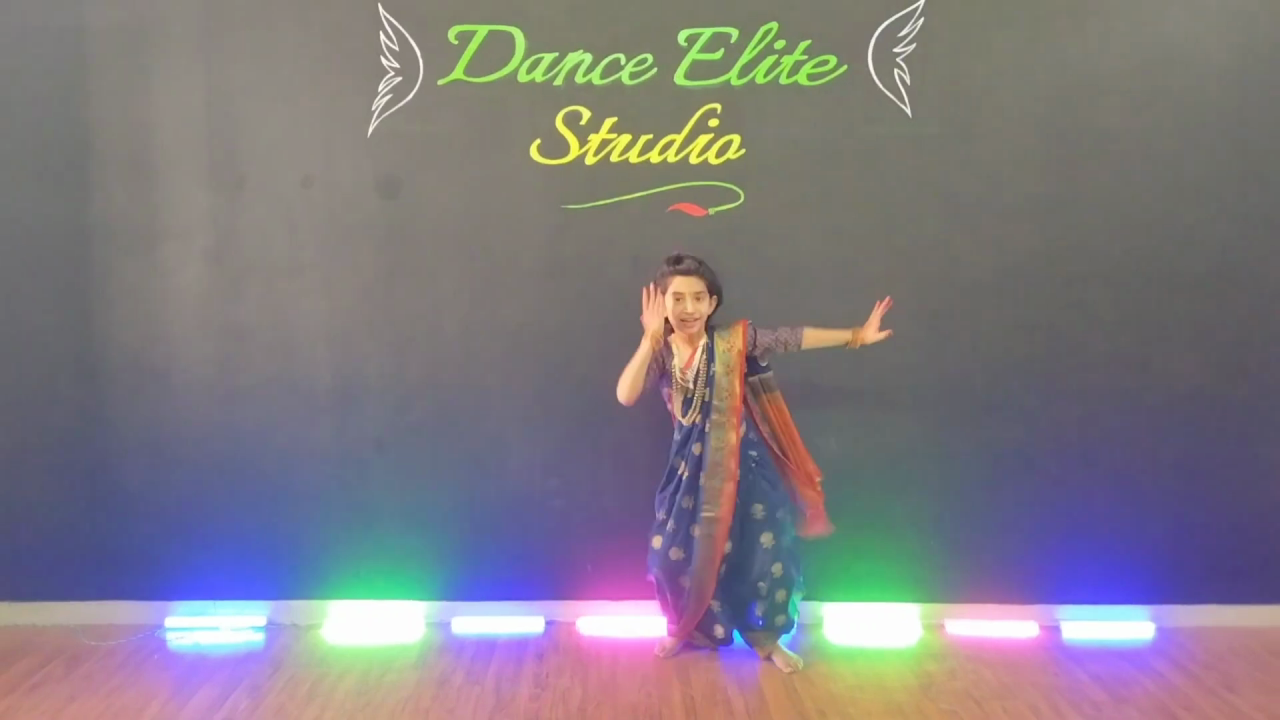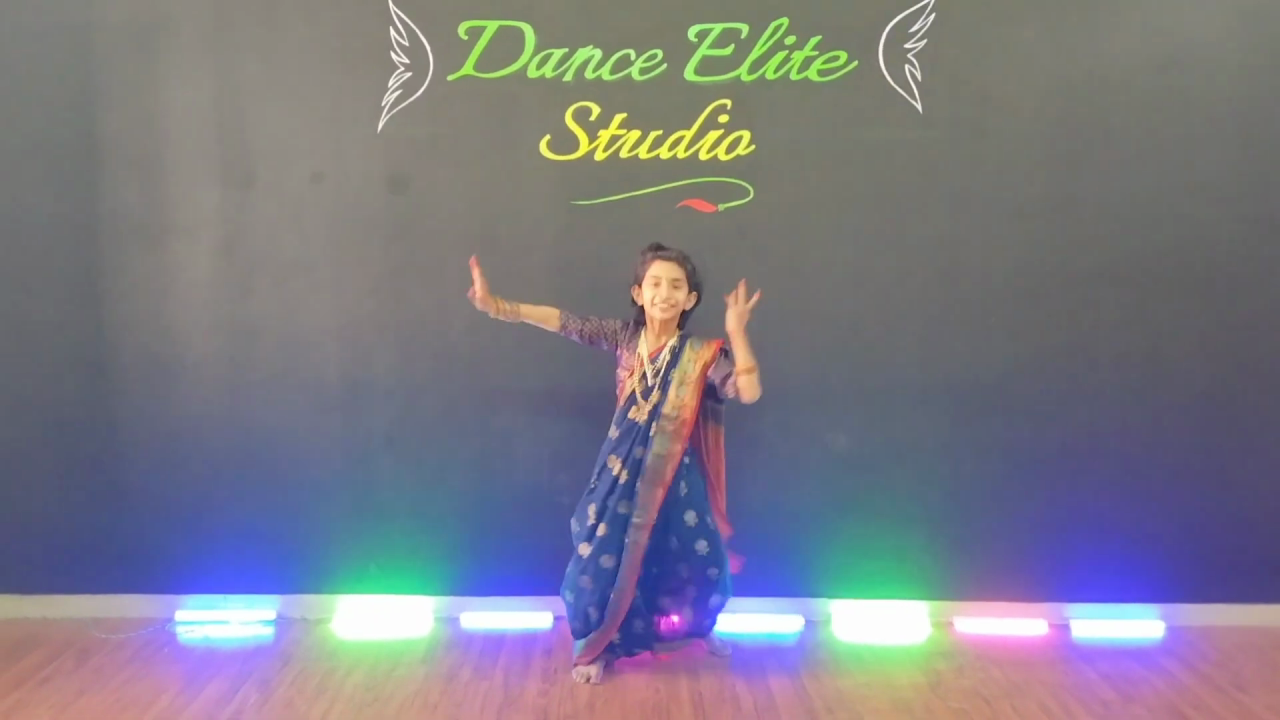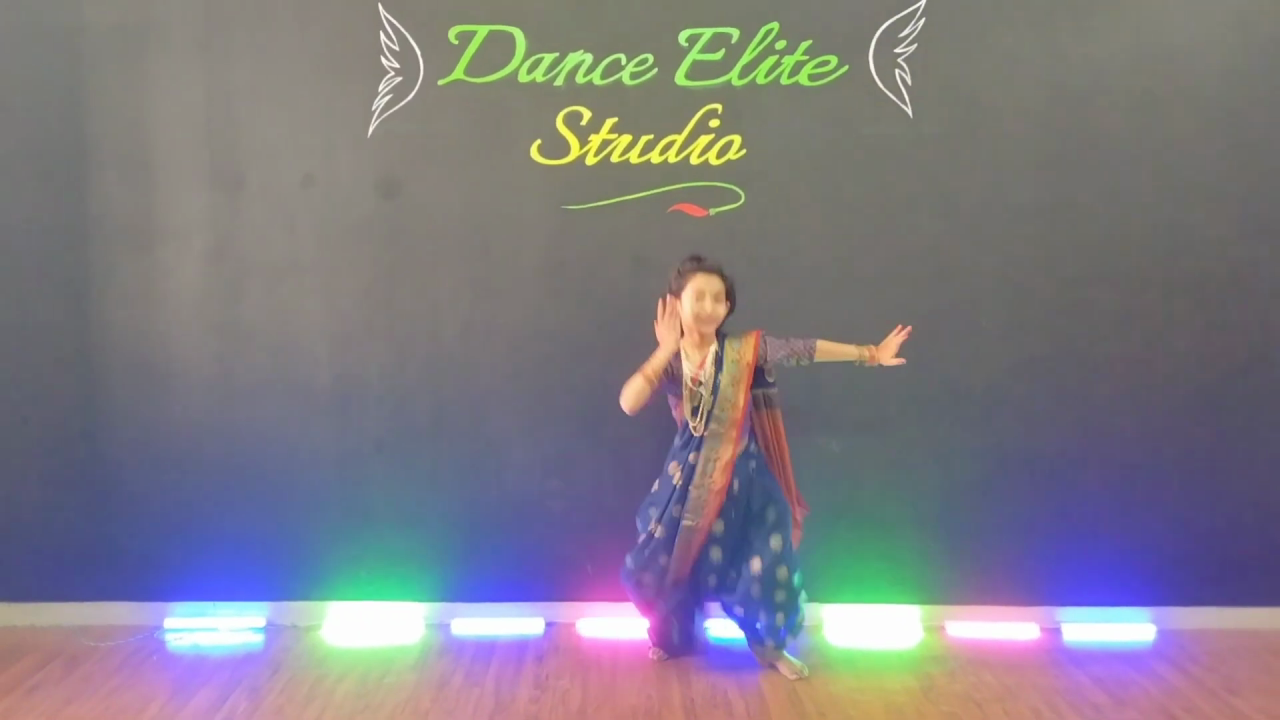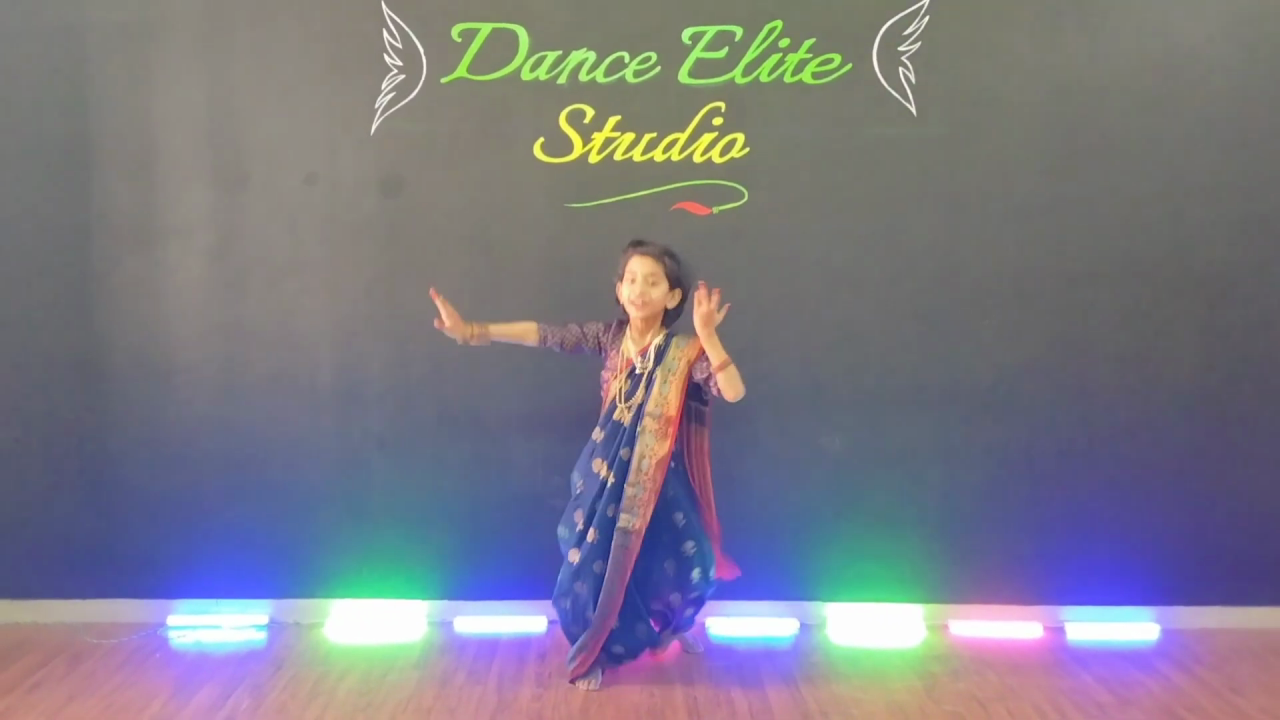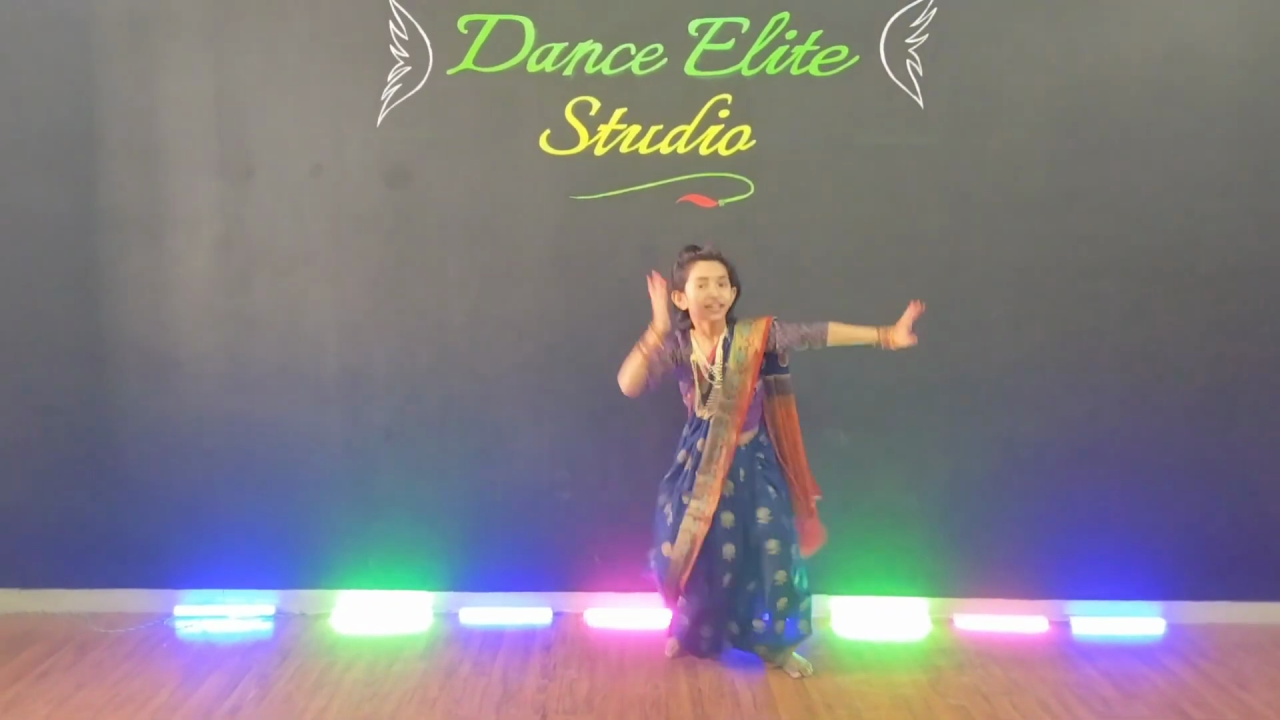
dt=0.7s
person 1, frame 1
left shoulder: (737, 341)
right shoulder: (660, 355)
left elbow: (795, 339)
right elbow: (626, 395)
left wrist: (857, 336)
right wrist: (650, 338)
left hip: (744, 468)
right hip: (690, 472)
left knee: (765, 554)
right knee: (678, 552)
left ankle: (765, 638)
right ankle: (688, 627)
person 1, frame 2
left shoulder: (703, 354)
right shoulder: (622, 337)
left elbow: (749, 394)
right elbow: (563, 321)
left wrist: (737, 334)
right wrist: (497, 306)
left hip: (676, 476)
right hip: (621, 471)
left knee: (701, 562)
right knee: (600, 562)
left ankle: (696, 631)
right ankle: (597, 648)
person 1, frame 3
left shoulder: (748, 350)
right shoulder: (668, 362)
left elbow: (807, 351)
right elbow: (629, 403)
left wrist: (871, 353)
right wrist: (665, 350)
left hip: (744, 474)
right hip: (686, 475)
left knee: (770, 562)
right knee: (662, 562)
left ankle: (768, 644)
right ankle: (672, 635)
person 1, frame 4
left shoulder: (687, 351)
right shoulder: (607, 336)
left elbow: (734, 393)
right elbow: (543, 334)
left wrist: (708, 335)
right wrist: (470, 331)
left hip: (661, 474)
right hip: (606, 470)
left knee: (685, 563)
right knee: (591, 563)
left ankle: (676, 627)
right ankle: (595, 652)
person 1, frame 5
left shoulder: (757, 336)
right shoulder: (677, 346)
left elbow: (819, 334)
right elbow: (629, 385)
left wrist: (885, 335)
right wrist: (656, 332)
left hip: (752, 466)
right hip: (697, 468)
left knee: (775, 560)
right knee: (686, 556)
left ankle: (779, 647)
right ankle: (694, 631)
